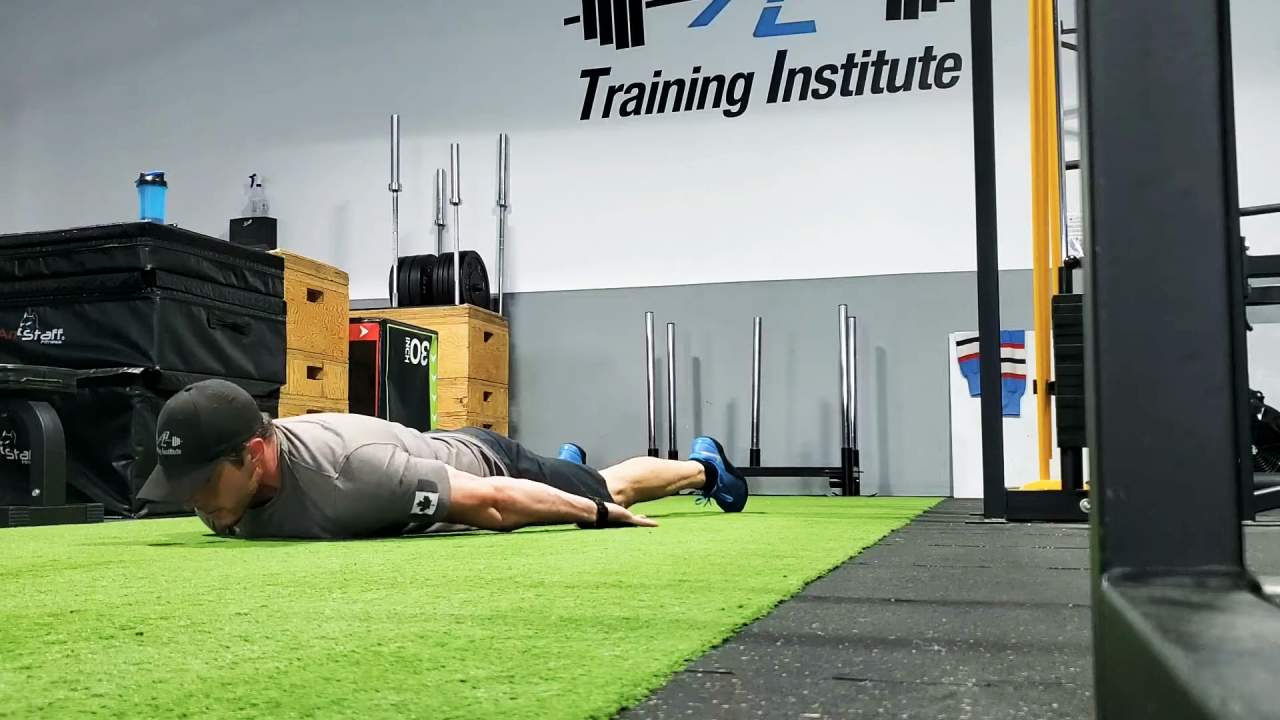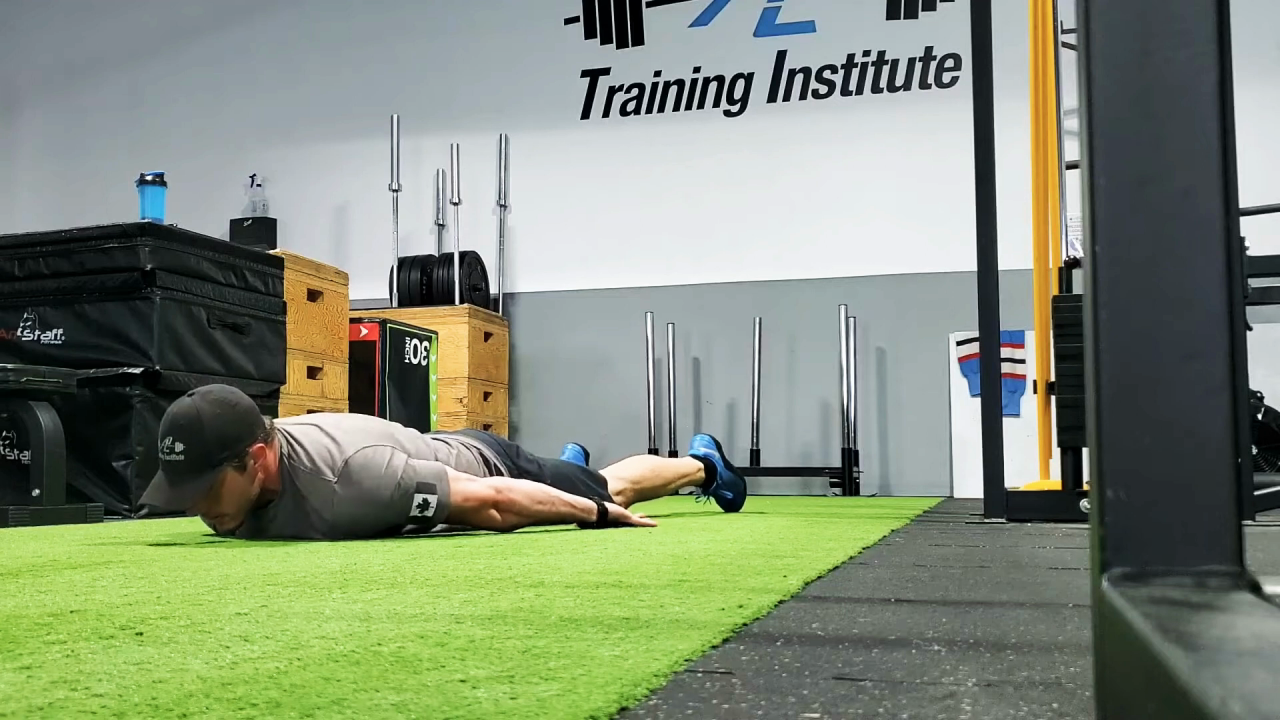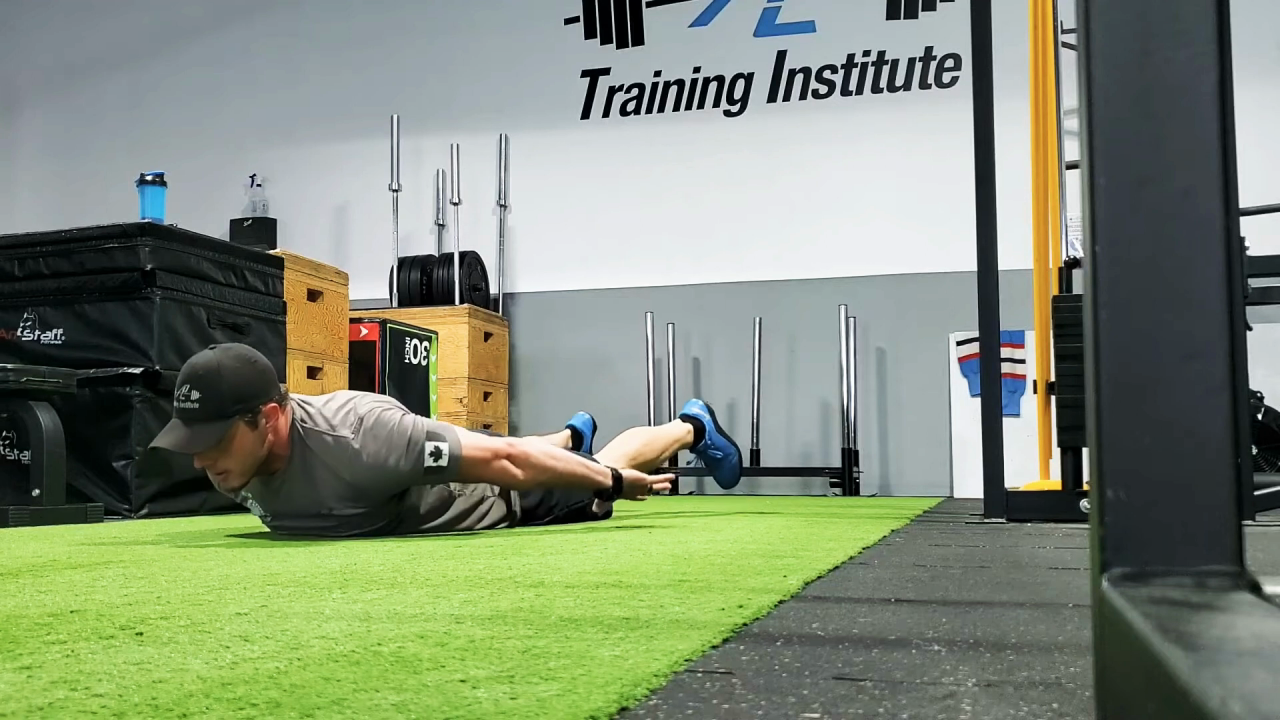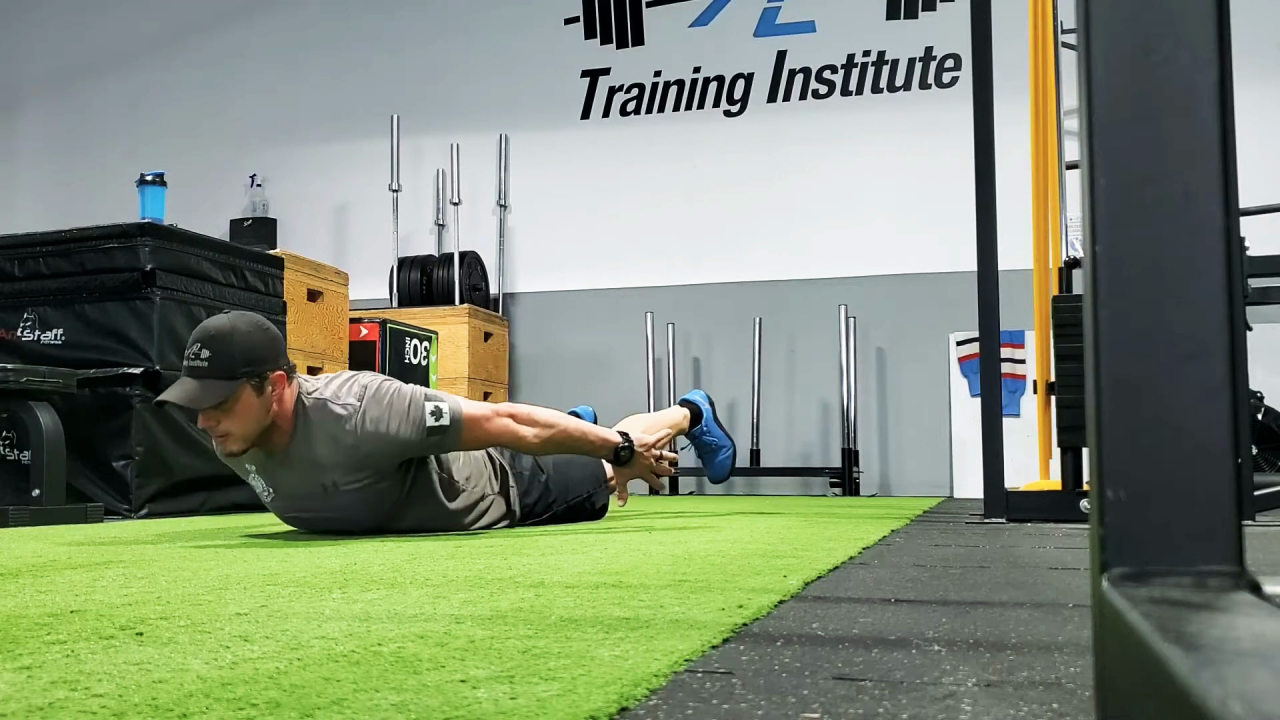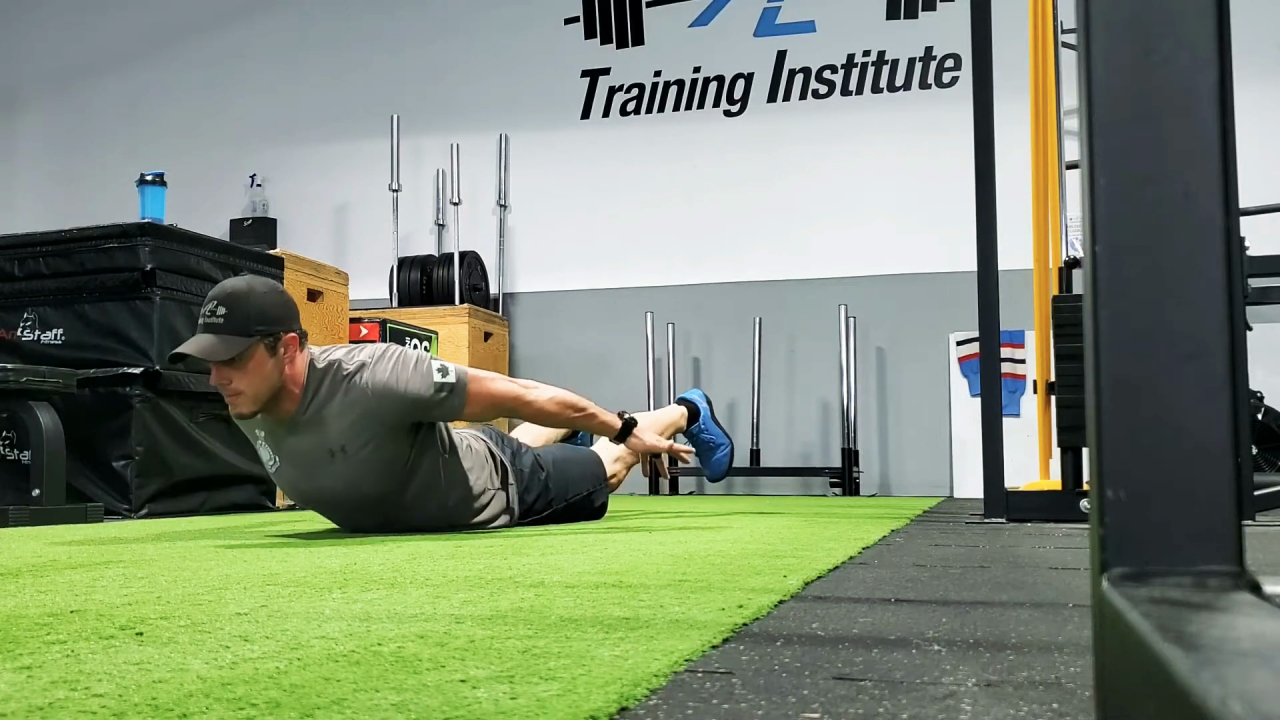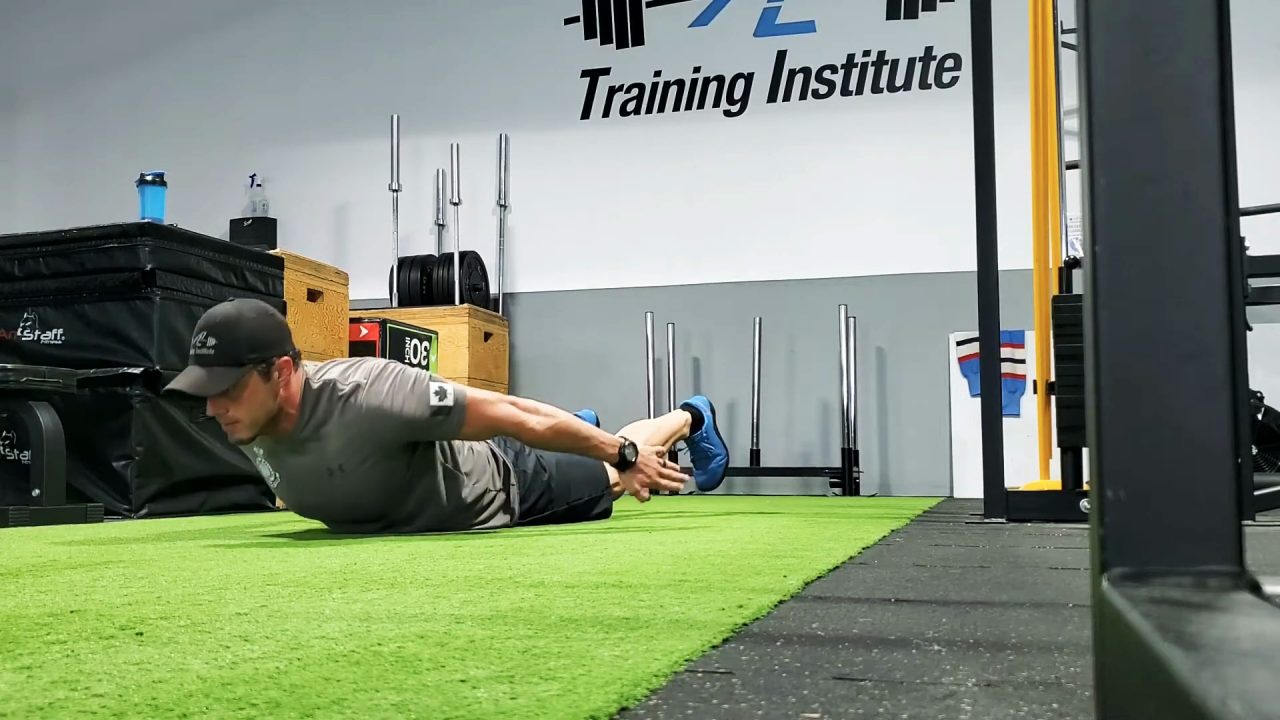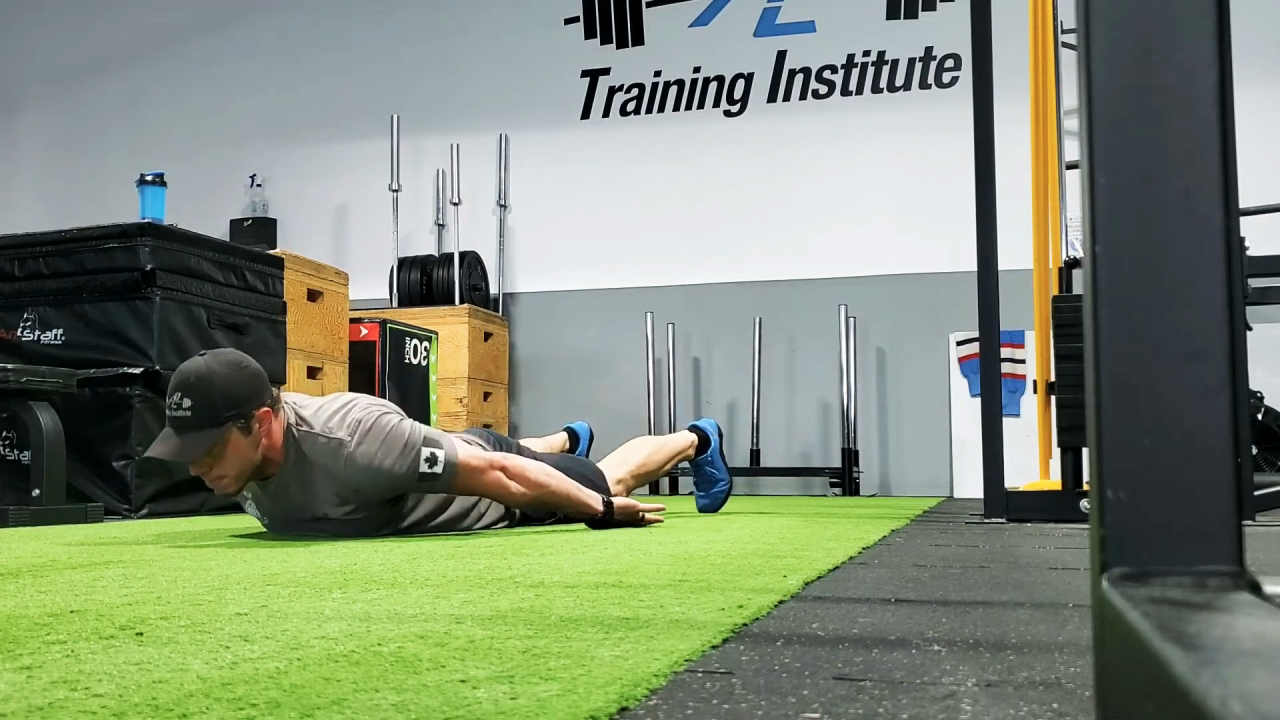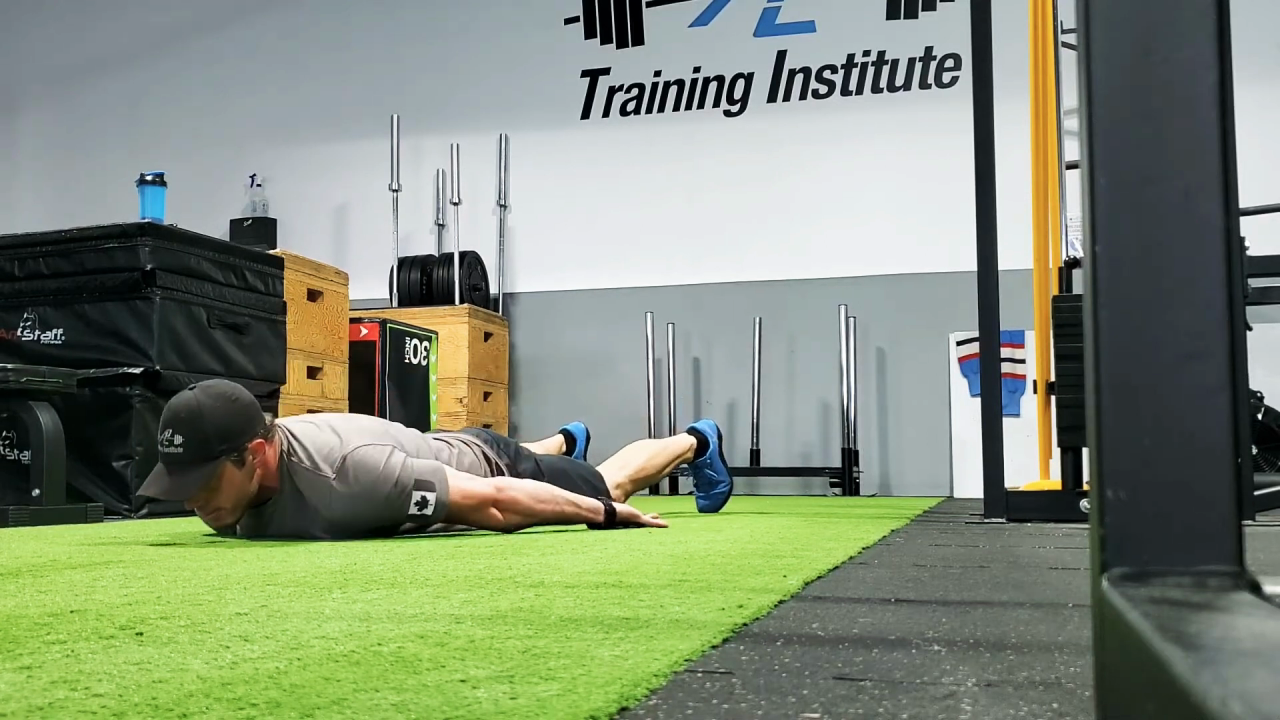
dt=0.5s
person 1, frame 1
left shoulder: (342, 472)
right shoulder: (228, 483)
left elbow: (492, 499)
left wrist: (601, 514)
left hip: (485, 469)
right hip: (437, 454)
left knee: (608, 490)
left ankle: (704, 467)
right ankle: (566, 460)
person 1, frame 2
left shoulder: (342, 477)
right shoulder: (232, 476)
left elbow: (493, 500)
left wrist: (602, 516)
left hip: (484, 474)
right hip: (439, 459)
left knee: (611, 490)
left ankle: (703, 464)
right ankle: (569, 461)
person 1, frame 3
left shoulder: (355, 438)
right shoulder: (236, 460)
left elbow: (504, 459)
left wrist: (614, 483)
left hip: (498, 496)
right hip: (444, 480)
left knee: (608, 473)
left ankle: (693, 427)
right ankle: (572, 434)
person 1, frame 4
left shoulder: (359, 414)
right shoulder: (232, 443)
left elbow: (505, 421)
left wrist: (623, 451)
left hip: (496, 496)
right hip: (434, 475)
left knee: (604, 474)
left ankle: (689, 415)
right ankle: (575, 420)
person 1, frame 5
left shoulder: (371, 379)
right shoulder: (248, 410)
left elbow: (513, 393)
left wrist: (625, 430)
left hip: (499, 495)
left knee: (605, 470)
left ankle: (687, 412)
right ankle: (569, 423)
person 1, frame 6
left shoulder: (364, 398)
right shoulder: (249, 420)
left elbow: (512, 414)
left wrist: (625, 459)
left hip: (498, 496)
left knee: (604, 477)
left ankle: (690, 420)
right ankle: (578, 423)
person 1, frame 7
left shoulder: (350, 443)
right shoulder: (241, 442)
left elbow: (500, 475)
left wrist: (607, 512)
left hip: (494, 501)
right hip: (444, 466)
left knee: (610, 482)
left ankle: (697, 440)
right ankle: (566, 439)
person 1, frame 8
left shoulder: (344, 475)
right shoulder: (237, 464)
left elbow: (495, 501)
left wrist: (611, 515)
left hip: (486, 473)
right hip: (438, 454)
left knee: (607, 486)
left ankle: (696, 443)
right ankle: (563, 441)
